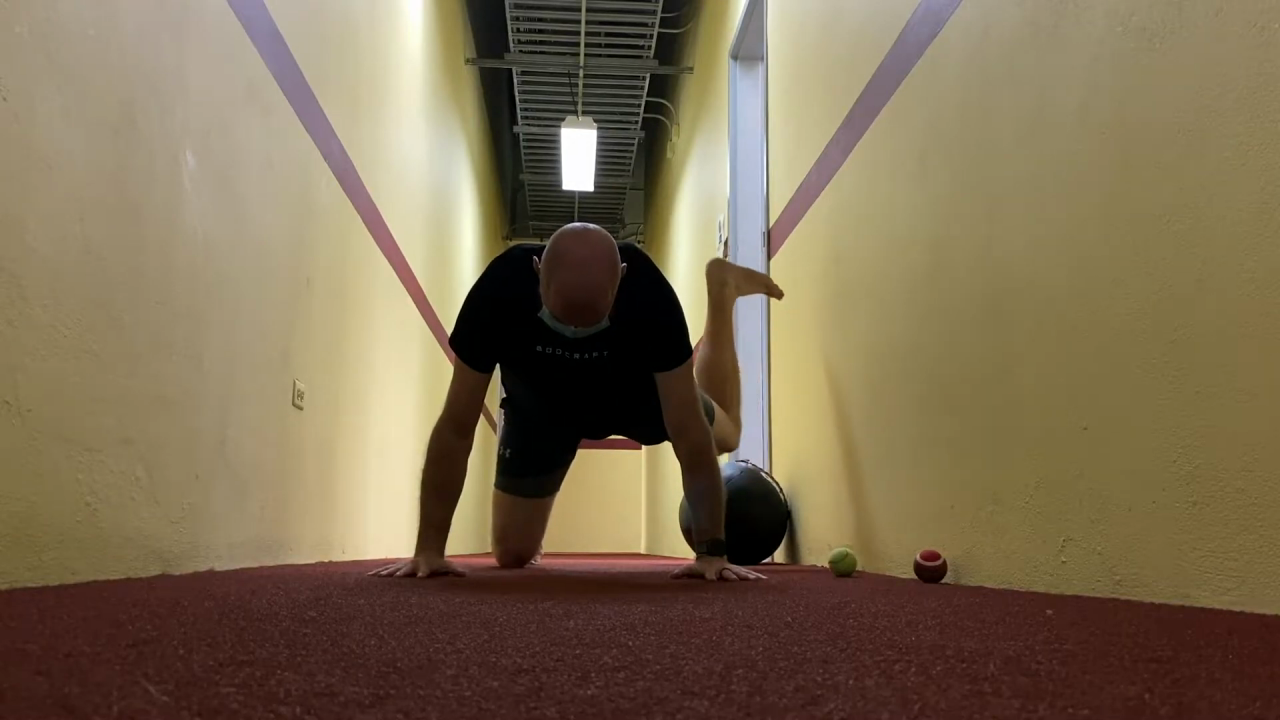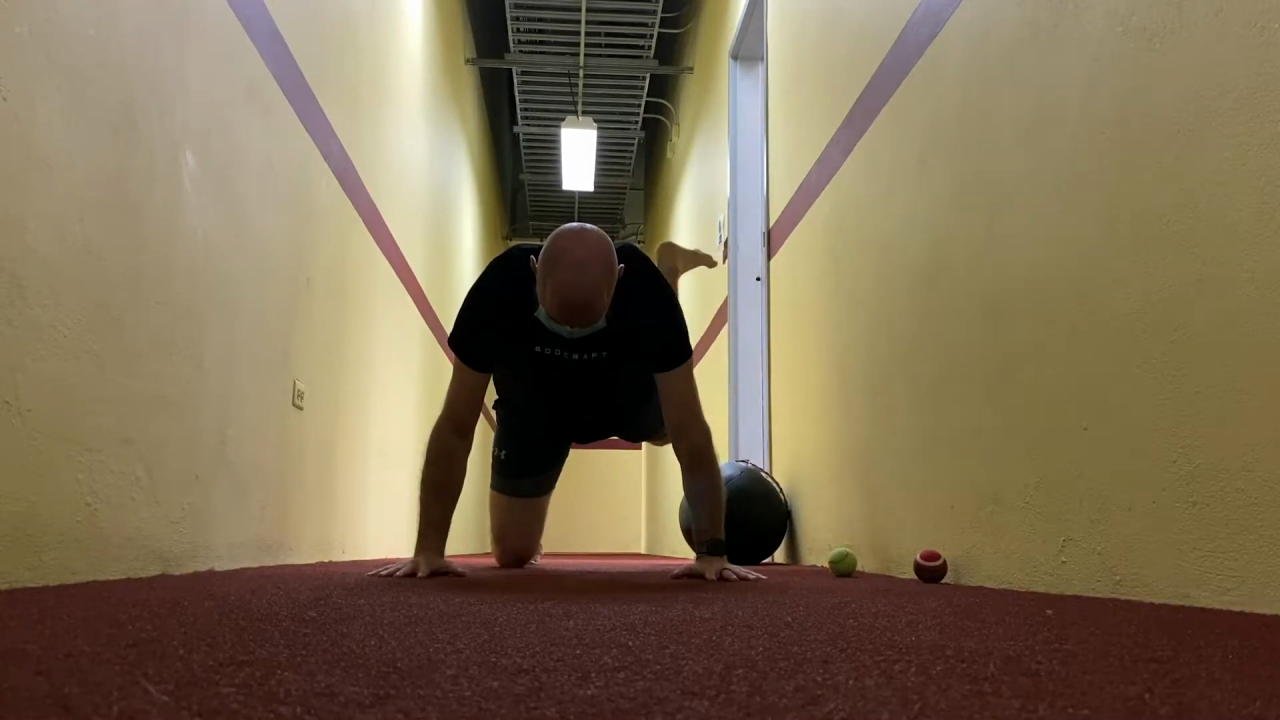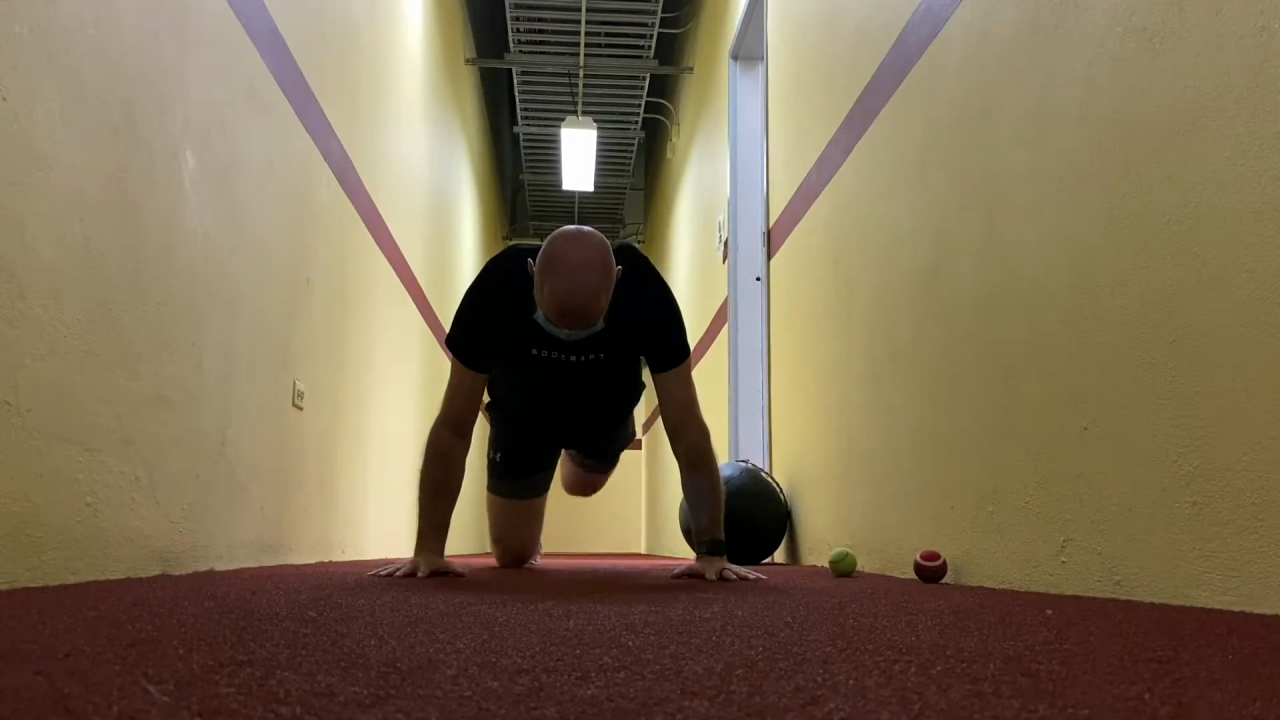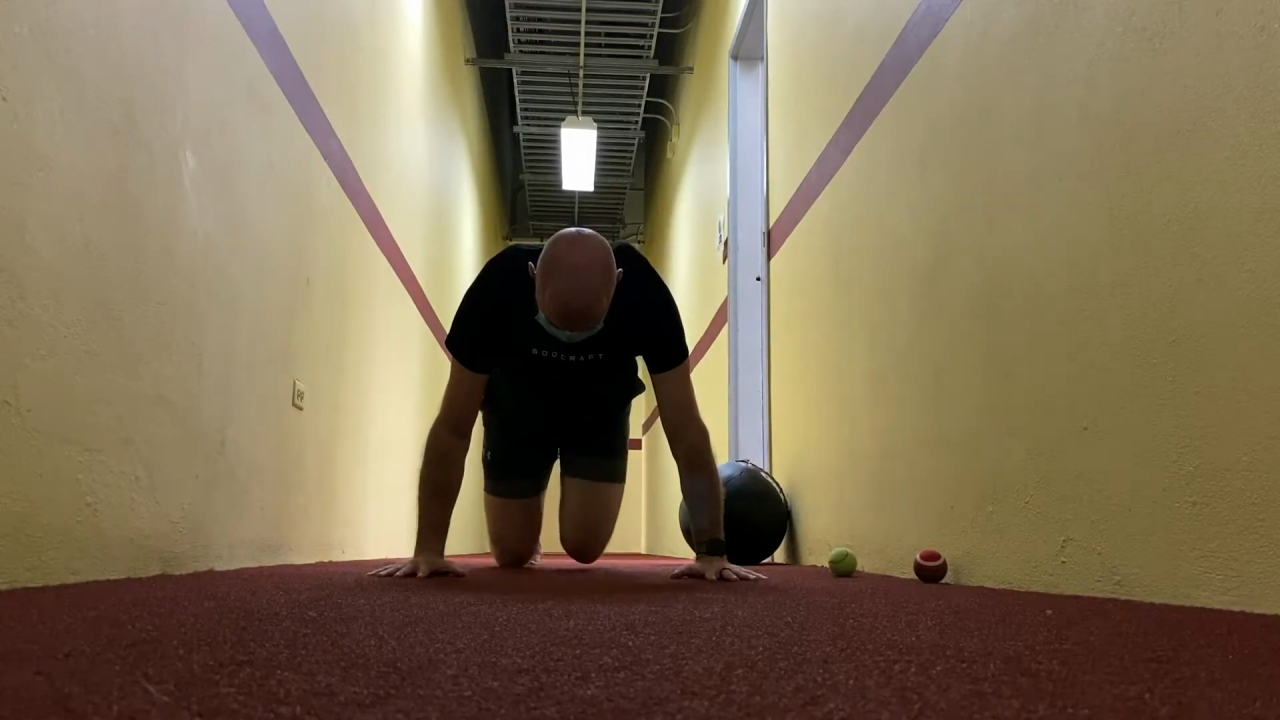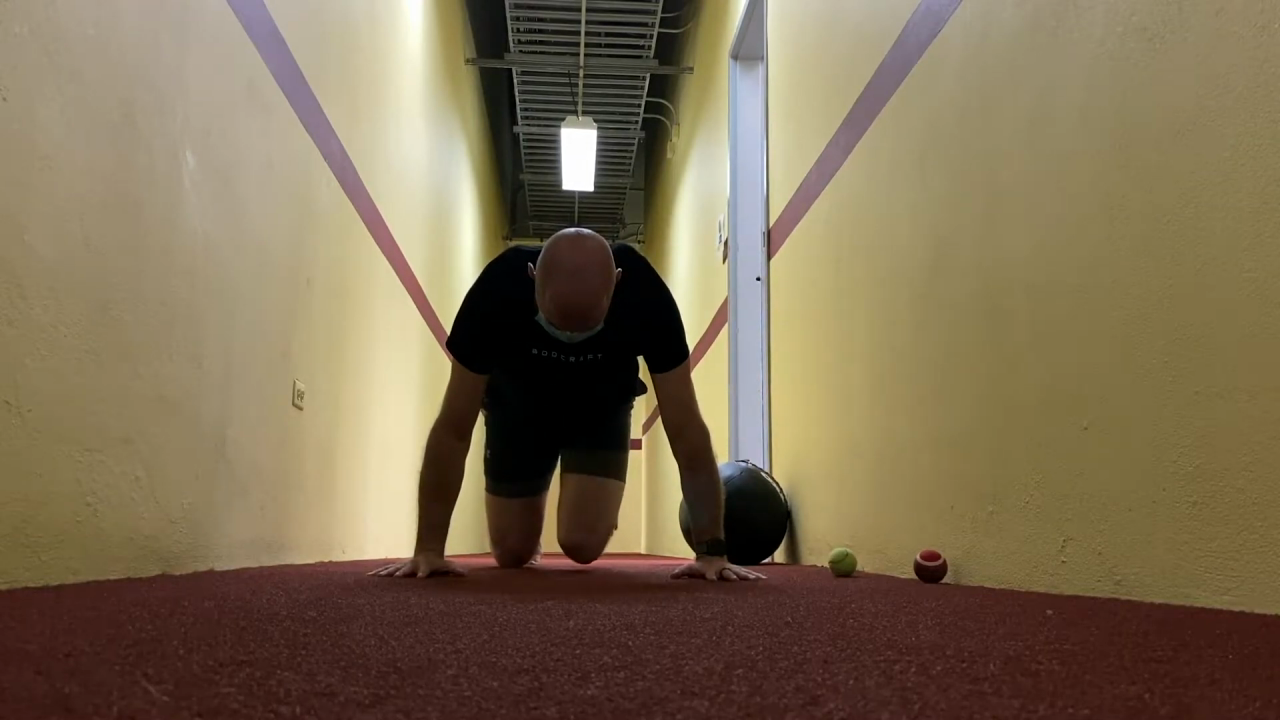
dt=0.3s
person 1, frame 1
left shoulder: (648, 290)
right shoulder: (501, 287)
left elbow: (688, 430)
right elbow: (456, 427)
left wrist: (711, 550)
right wrist: (429, 549)
left hip: (633, 390)
right hip: (539, 405)
left knee: (724, 435)
right knee: (513, 554)
left ankle: (721, 286)
person 1, frame 2
left shoulder: (646, 289)
right shoulder: (500, 287)
left elbow: (688, 428)
right elbow: (456, 428)
left wrist: (711, 550)
right wrist: (429, 549)
left hip: (623, 396)
right hip: (532, 408)
left knee: (662, 430)
right knee: (512, 555)
person 1, frame 3
left shoulder: (644, 290)
right shoulder: (497, 287)
left elbow: (686, 428)
right elbow: (454, 427)
left wrist: (711, 550)
right wrist: (428, 549)
left hip: (608, 403)
right hip: (524, 409)
left knee: (582, 484)
right knee: (513, 556)
person 1, frame 4
left shoulder: (645, 292)
right shoulder: (498, 287)
left elbow: (685, 428)
right elbow: (454, 427)
left wrist: (710, 550)
right wrist: (429, 549)
left hip: (601, 406)
right hip: (518, 406)
left knee: (583, 547)
right knee: (512, 555)
right ankle: (529, 503)
person 1, frame 5
left shoulder: (645, 292)
right shoulder: (498, 288)
left elbow: (685, 427)
right elbow: (454, 428)
left wrist: (711, 550)
right wrist: (429, 549)
left hip: (602, 406)
right hip: (519, 406)
left knee: (582, 546)
right knee: (512, 554)
right ankle: (531, 503)
